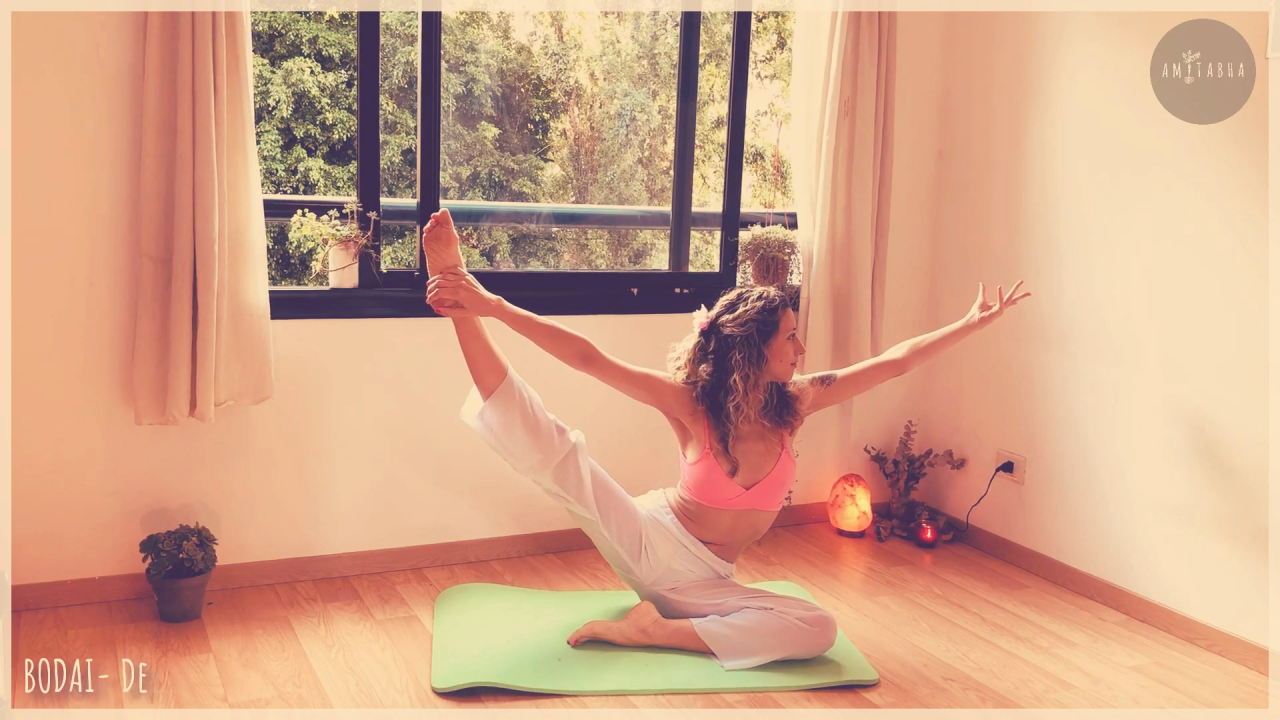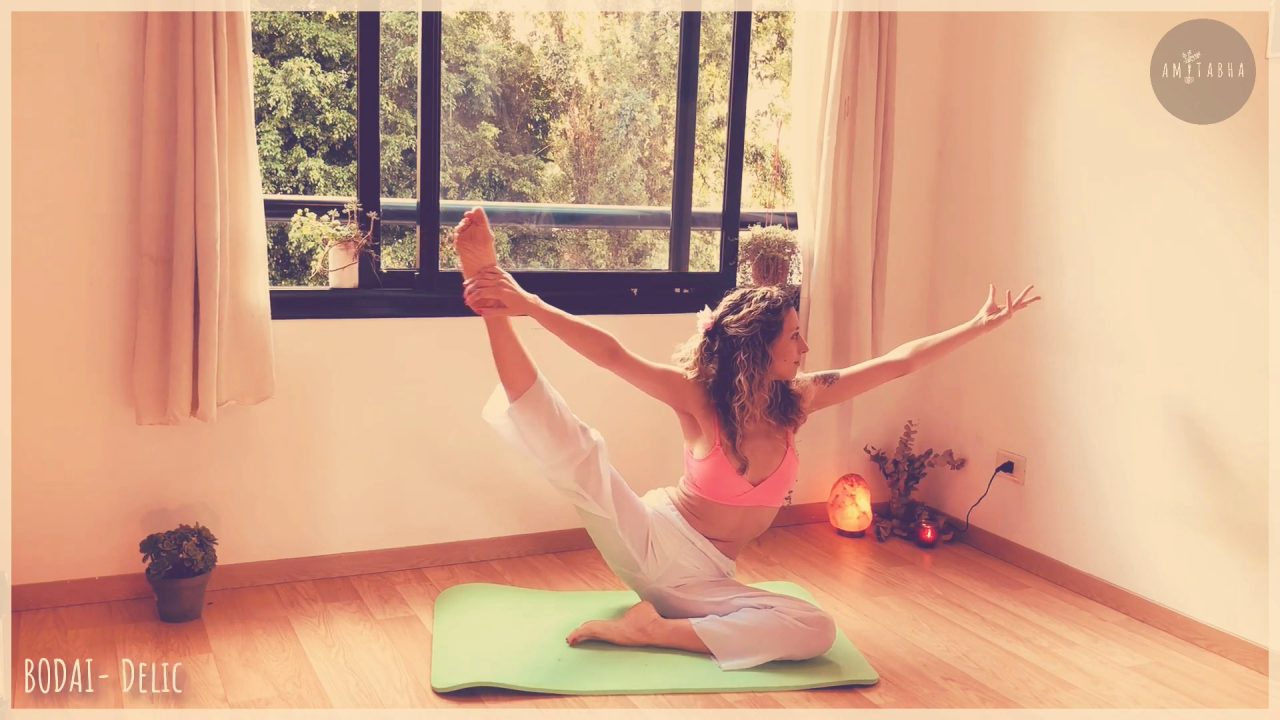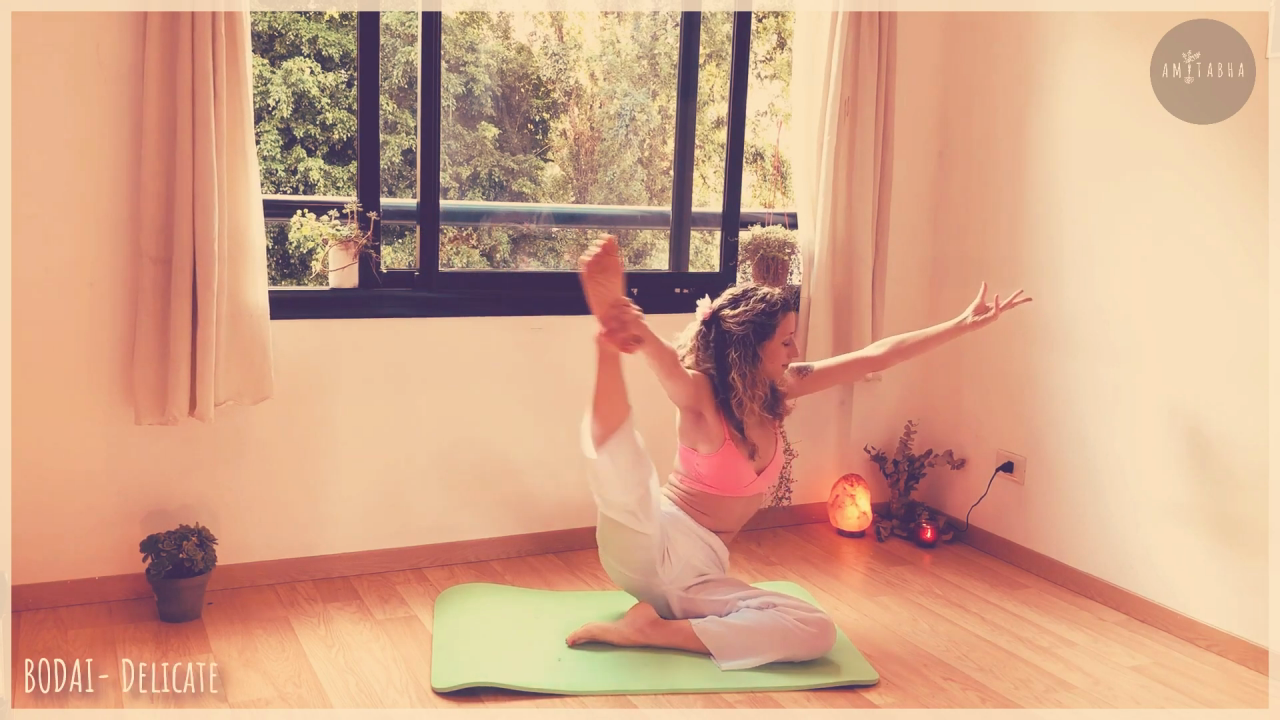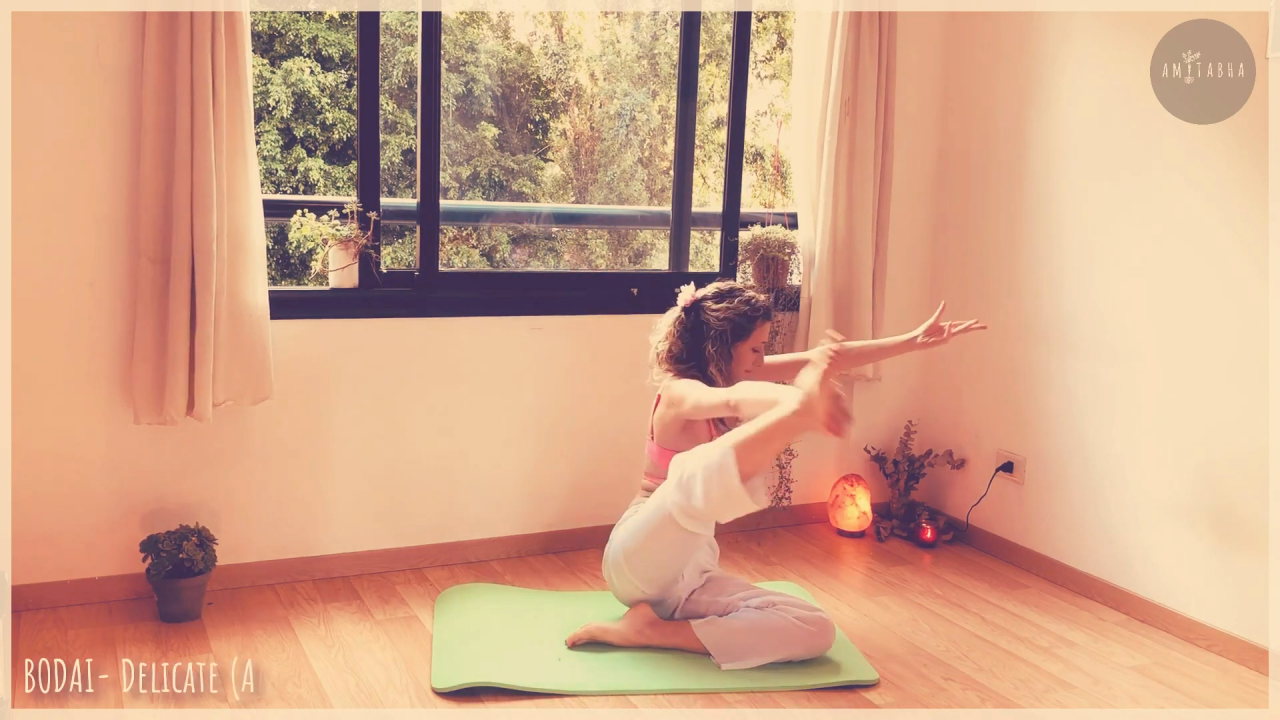
dt=0.4s
person 1, frame 1
left shoulder: (795, 401)
right shoulder: (690, 401)
left elbow: (895, 361)
right elbow: (590, 358)
left wrist: (971, 324)
right wrist: (490, 307)
left hip: (704, 582)
right hip: (649, 542)
left knee: (817, 630)
right knee: (554, 451)
left ankle: (653, 629)
person 1, frame 2
left shoulder: (797, 399)
right shoulder: (698, 398)
left elbow: (897, 362)
right elbow: (612, 355)
left wrist: (979, 326)
right wrist: (525, 304)
left hip: (704, 581)
right hip: (649, 541)
left knee: (817, 630)
right knee: (575, 453)
left ankle: (655, 629)
person 1, frame 3
left shoulder: (778, 386)
right shoulder: (699, 392)
left elbow: (874, 356)
right elbow: (670, 369)
left wrist: (965, 323)
right wrist: (640, 336)
left hip: (698, 574)
right hip: (644, 549)
left knee: (818, 633)
right knee: (626, 470)
left ankle: (649, 629)
person 1, frame 4
left shoulder: (721, 373)
right shoulder: (680, 392)
left elbow: (820, 360)
right elbow: (739, 401)
left wrist: (912, 341)
right wrist: (799, 404)
left hip: (692, 574)
right hip: (637, 561)
left knee: (817, 631)
right knee: (705, 469)
left ankle: (649, 630)
